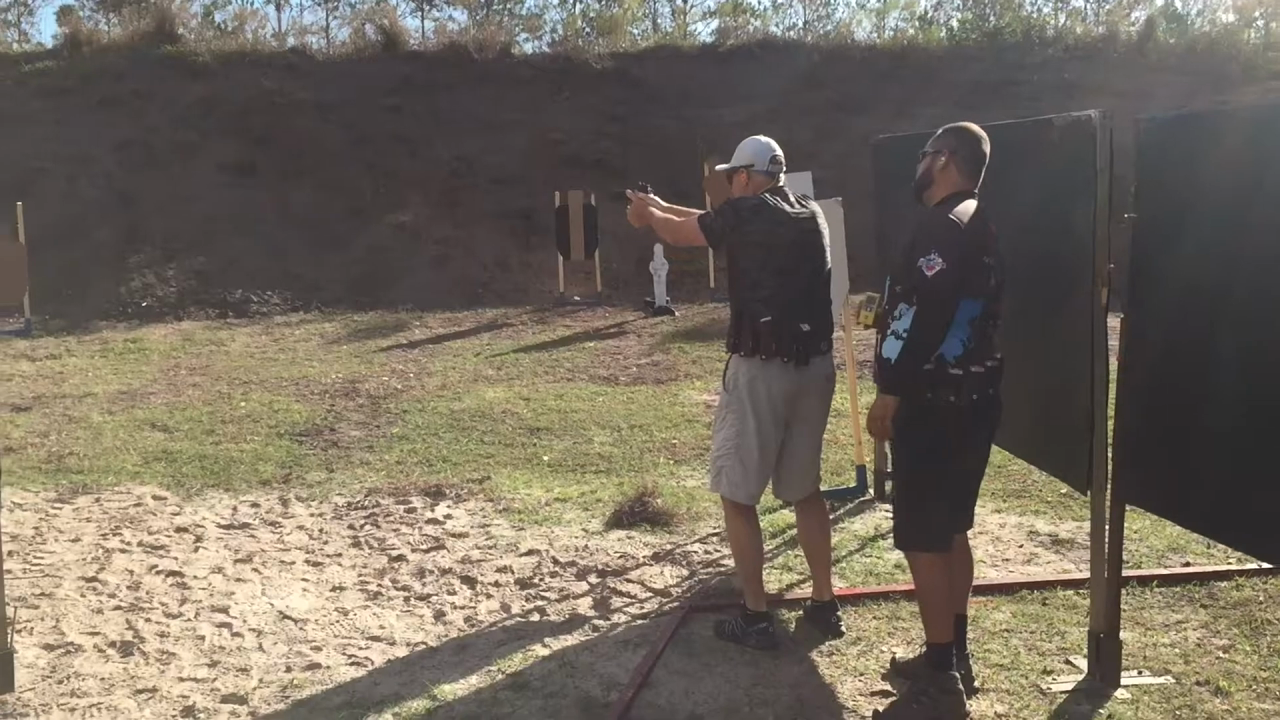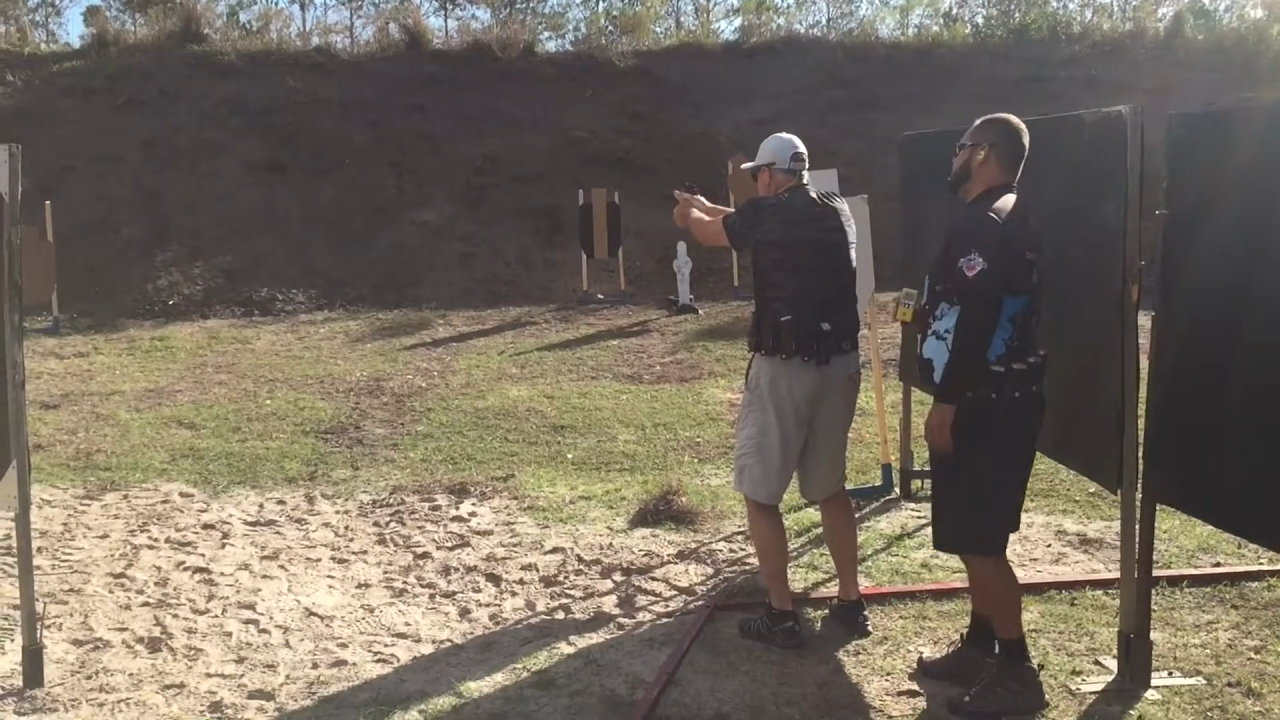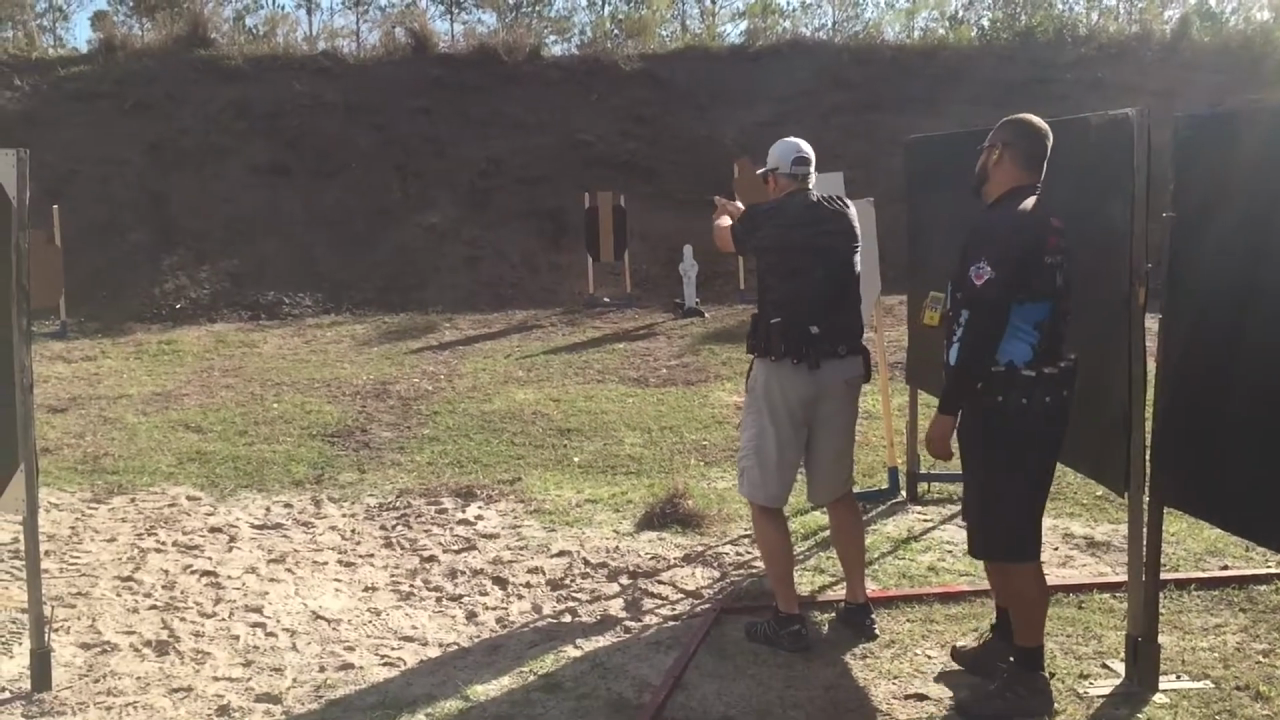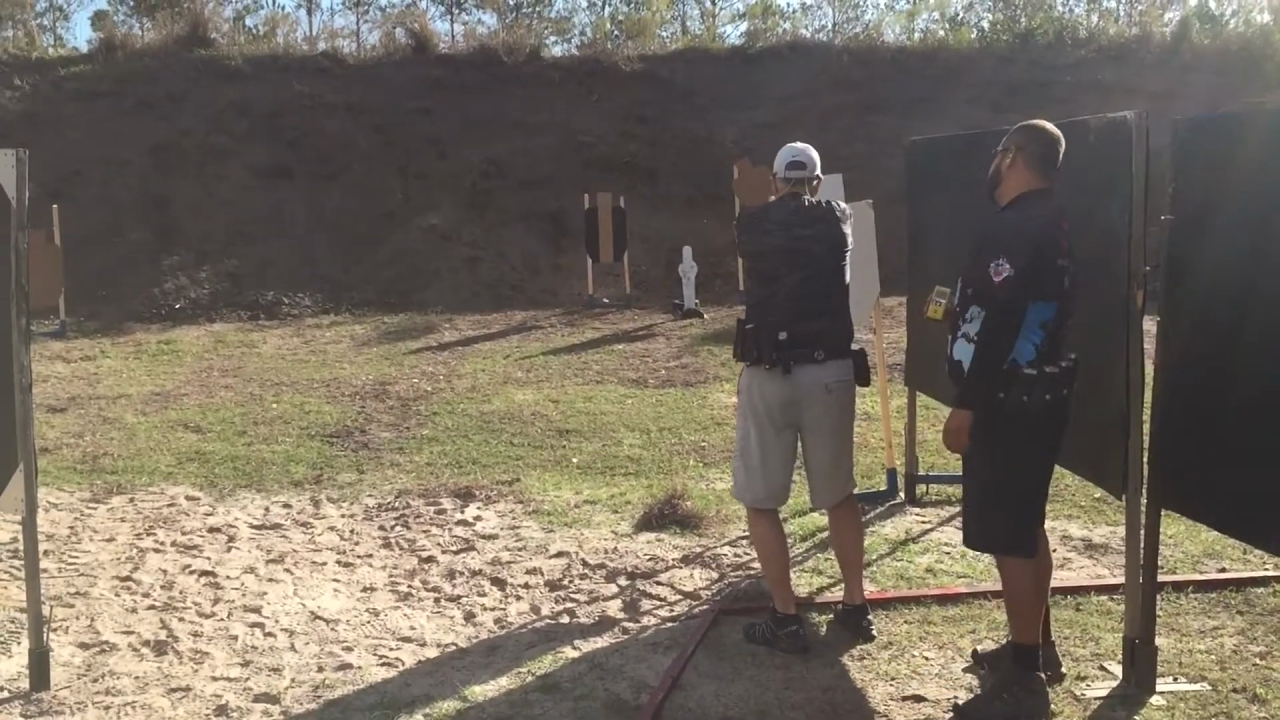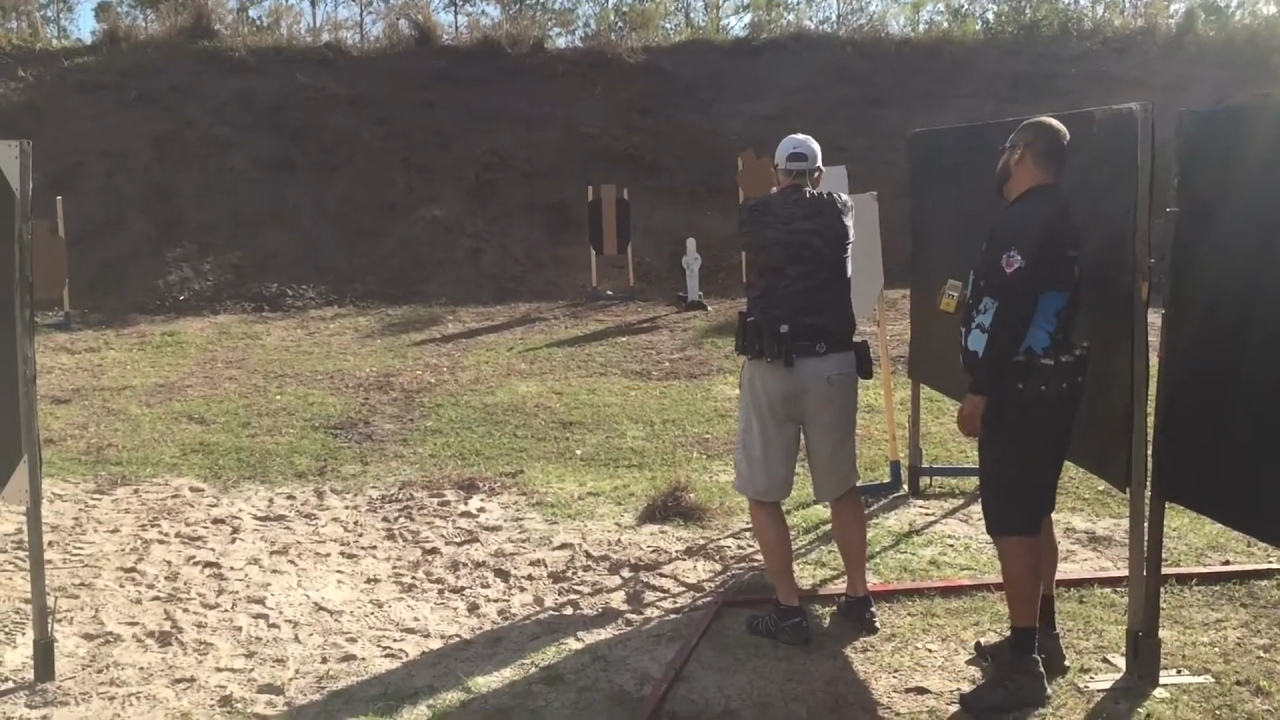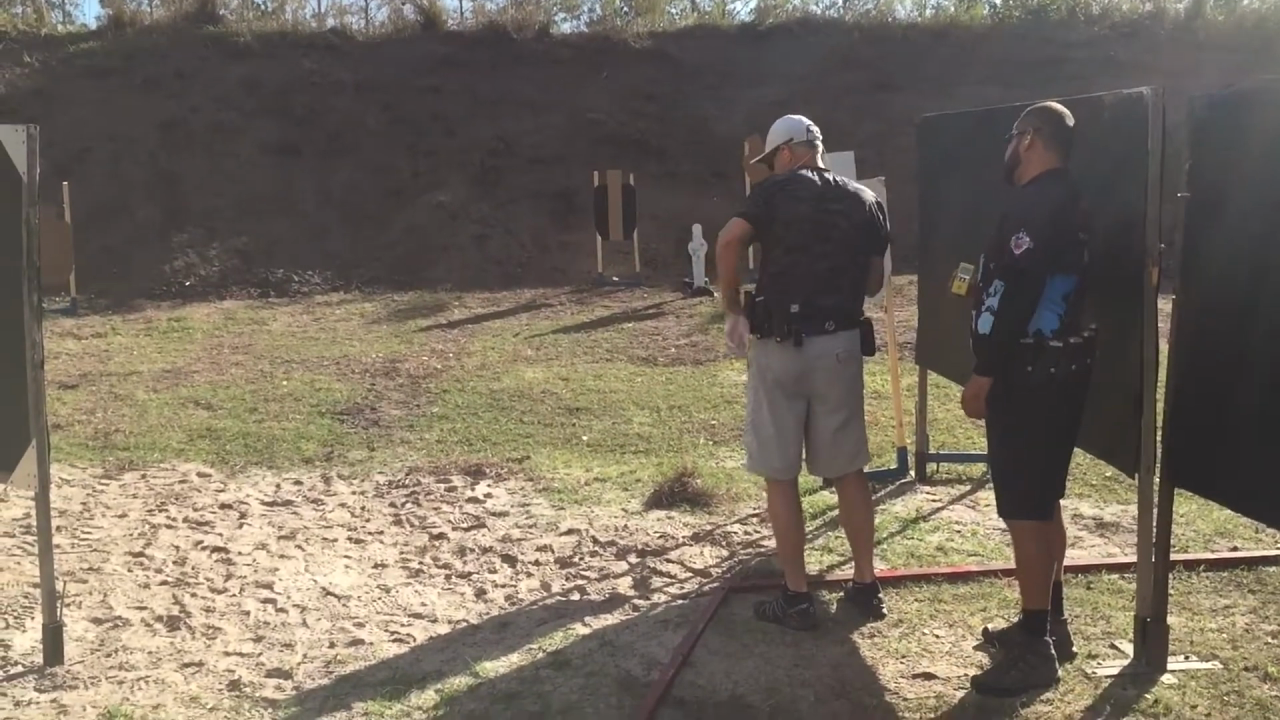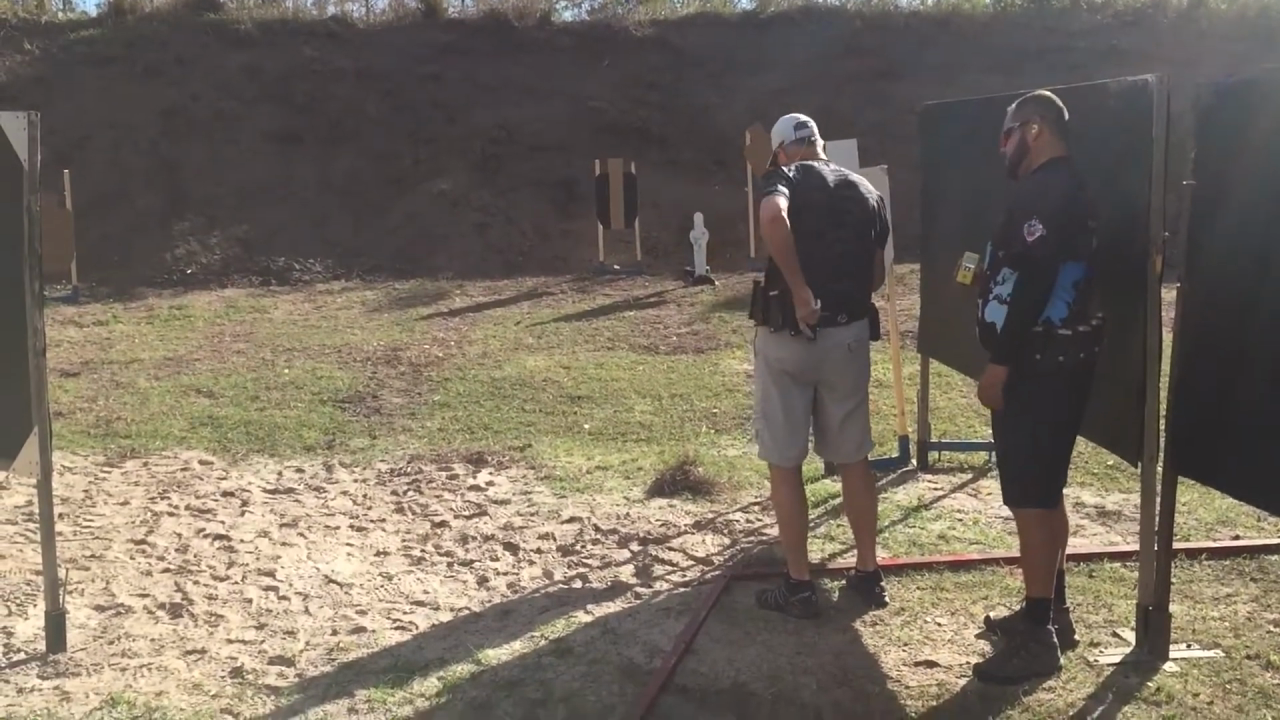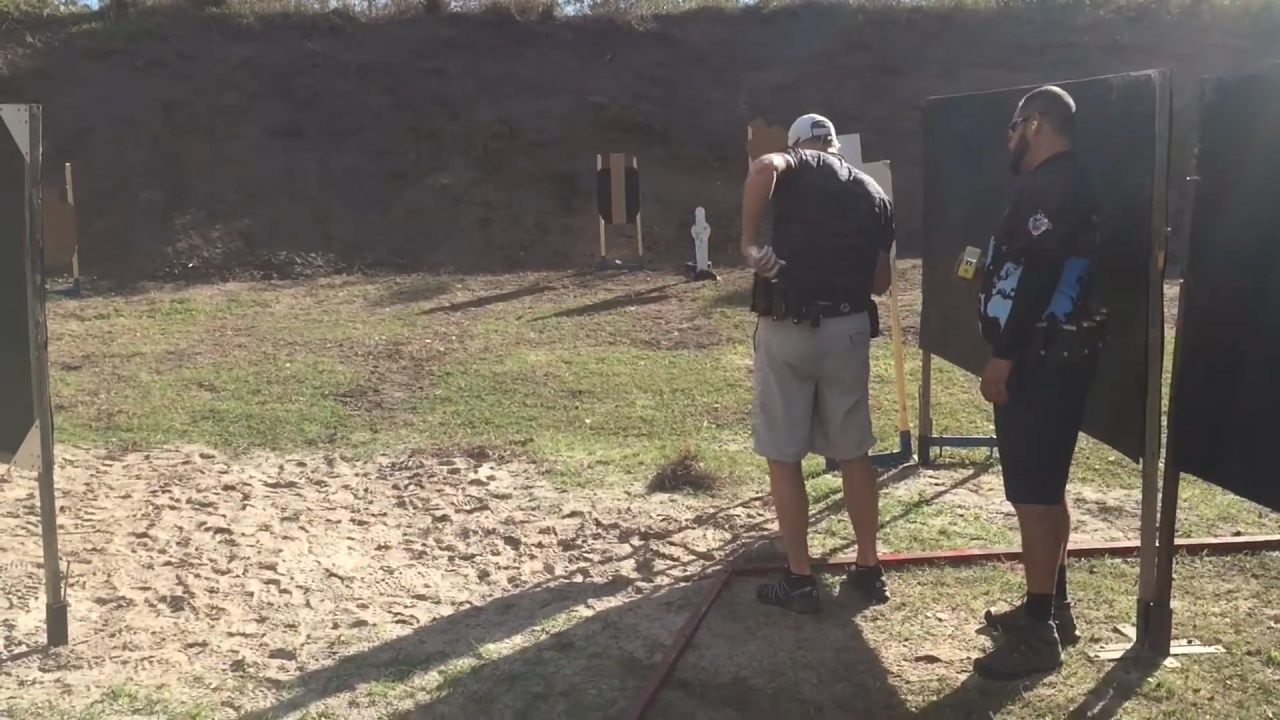
dt=0.5s
person 1, frame 1
left shoulder: (941, 226)
right shoulder: (978, 226)
left elbow: (931, 316)
left wrist: (890, 391)
right wrist: (891, 317)
left hip: (936, 400)
right hip: (968, 395)
left knee: (924, 537)
right knee: (949, 529)
right ankle: (952, 655)
person 1, frame 2
left shoulder: (982, 223)
right shoulder: (1010, 219)
left elbow: (977, 319)
left wrist: (944, 402)
right wrist: (929, 310)
left hip: (985, 400)
right hip: (1003, 395)
left knee: (978, 538)
right knee: (977, 532)
right ankle: (980, 648)
person 1, frame 3
left shoulder: (999, 227)
right shoulder: (1043, 224)
left elbow: (983, 328)
left wrist: (947, 411)
right wrist: (956, 311)
left hip: (1010, 403)
right hip: (1037, 396)
left knee: (1010, 539)
right knee: (993, 526)
right ankle: (1005, 640)
person 1, frame 4
left shoulder: (1013, 226)
right shoulder: (1049, 223)
left elbow: (1000, 322)
left wrist: (966, 405)
right wrist: (963, 309)
left hip: (1009, 401)
right hip: (1039, 395)
left knee: (1007, 537)
right knee: (1025, 527)
right ankle: (1037, 646)
person 1, frame 5
left shoulder: (1024, 219)
right shoulder: (1054, 215)
left elbow: (1012, 312)
left wrist: (979, 391)
right wrist: (976, 301)
left hip: (1020, 390)
right hip: (1046, 384)
left knee: (1010, 521)
right knee: (1032, 515)
left ankle: (1024, 666)
right ankle: (1040, 638)
person 1, frame 6
left shoulder: (1035, 202)
right shoulder: (1064, 200)
left elbow: (1020, 293)
left wrist: (984, 372)
right wrist: (986, 283)
left hip: (1030, 373)
right hip: (1056, 368)
left knee: (1024, 508)
right knee: (1041, 502)
left ankle: (1036, 648)
right ankle: (1048, 623)
person 1, frame 7
left shoulder: (1045, 189)
right shoulder: (1061, 187)
left elbow: (1034, 281)
left wrist: (1000, 361)
left hip: (1036, 363)
right hip: (1053, 358)
left knee: (1029, 497)
right knee: (1043, 491)
left ankle: (1037, 636)
right ankle: (1048, 612)
person 1, frame 8
left shoulder: (1050, 185)
right shoulder: (1063, 183)
left elbow: (1039, 275)
left wrist: (1003, 356)
left hip: (1040, 358)
right hip: (1055, 353)
left knee: (1032, 493)
right knee: (1044, 488)
left ankle: (1039, 632)
right ankle: (1050, 607)
person 2, frame 1
left shoulder: (744, 213)
right shoulder: (810, 213)
left elbow: (681, 234)
left wrist: (648, 214)
right wrist: (661, 204)
left hip: (761, 369)
right hip: (814, 365)
left knee: (737, 494)
right knee: (806, 488)
left ankle: (755, 617)
right ankle: (824, 603)
person 2, frame 2
left shoulder: (764, 212)
right shoulder: (836, 211)
left elbow: (710, 234)
left wrist: (690, 213)
right wrist: (705, 205)
left hip: (784, 367)
right hip: (839, 363)
left knee: (760, 494)
right knee: (831, 488)
left ankle: (782, 615)
right ankle: (851, 602)
person 2, frame 3
left shoulder: (763, 218)
right shoulder: (842, 214)
left elbow: (725, 239)
left wrist: (722, 217)
left hip: (783, 370)
right hip: (842, 366)
left knee: (764, 498)
right knee: (838, 491)
left ankle: (787, 618)
right ankle: (858, 605)
person 2, frame 4
left shoulder: (751, 223)
right shoulder: (836, 219)
left hip: (767, 374)
right hip: (829, 371)
left knee: (761, 501)
right knee: (839, 493)
left ankle: (786, 619)
right ankle: (855, 606)
person 2, frame 5
left shoulder: (753, 215)
right shoulder: (838, 211)
left hip: (770, 368)
right hip: (832, 364)
left knee: (763, 494)
right knee: (843, 486)
left ankle: (789, 611)
right ankle: (859, 599)
person 2, frame 6
left shoulder: (774, 191)
right shoulder: (865, 201)
left elbow: (729, 240)
right elbow: (873, 282)
left wrist: (733, 309)
left hip: (779, 345)
right hip: (841, 343)
left knee: (780, 475)
right knee: (848, 469)
left ankle: (797, 597)
right ankle: (866, 585)
person 2, frame 7
left shoulder: (787, 177)
right shoulder: (867, 192)
left elbow: (773, 216)
right elbow: (877, 276)
left wrist: (798, 289)
left hip: (787, 335)
right hip: (850, 333)
left knee: (784, 463)
right knee: (854, 458)
left ankle: (799, 586)
right ankle: (869, 573)
person 2, frame 8
left shoulder: (798, 164)
right shoulder: (873, 192)
left elbow: (763, 166)
right elbow: (882, 280)
left wrist: (750, 241)
left hip: (788, 329)
right hip: (849, 327)
left knee: (783, 457)
right knee: (853, 453)
left ankle: (799, 579)
right ankle: (869, 568)
